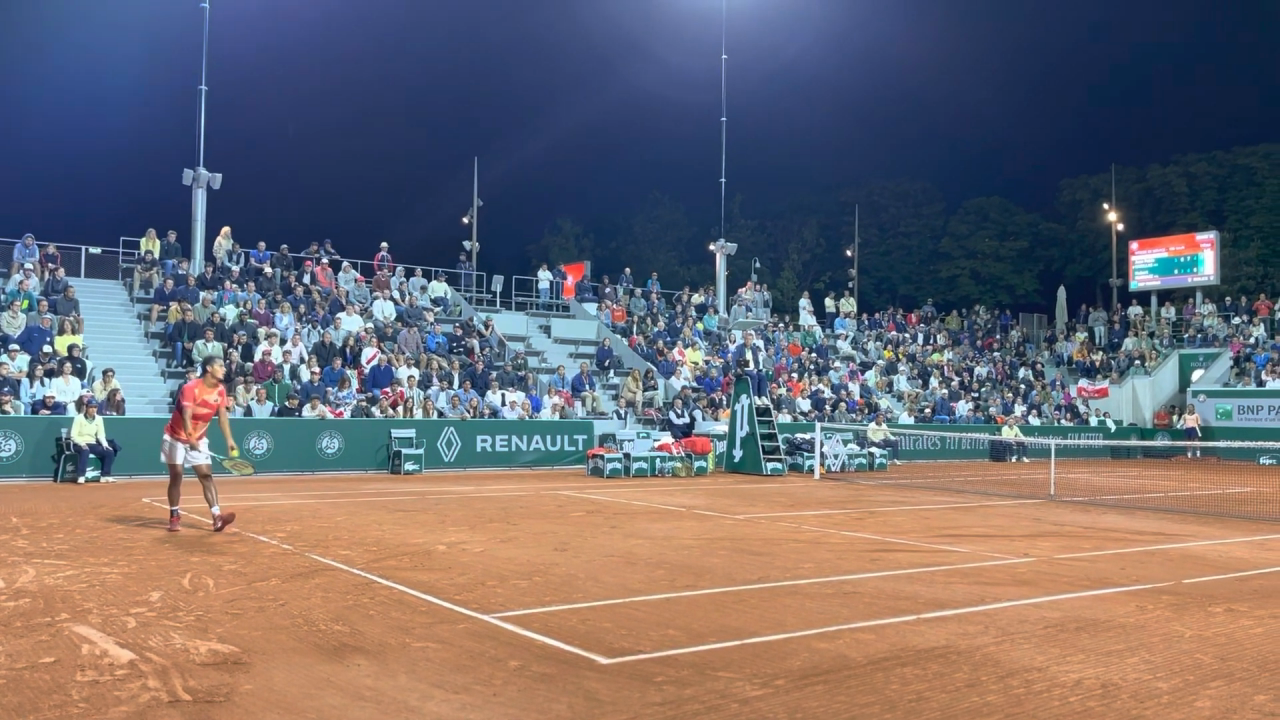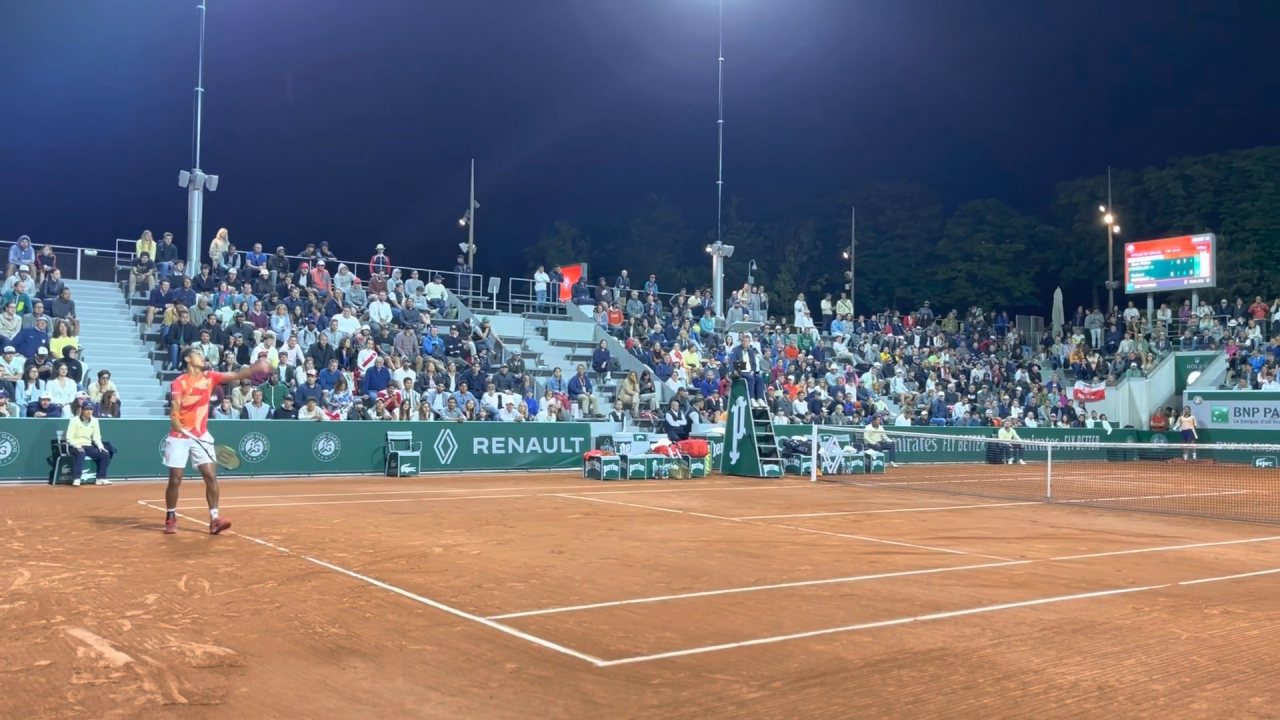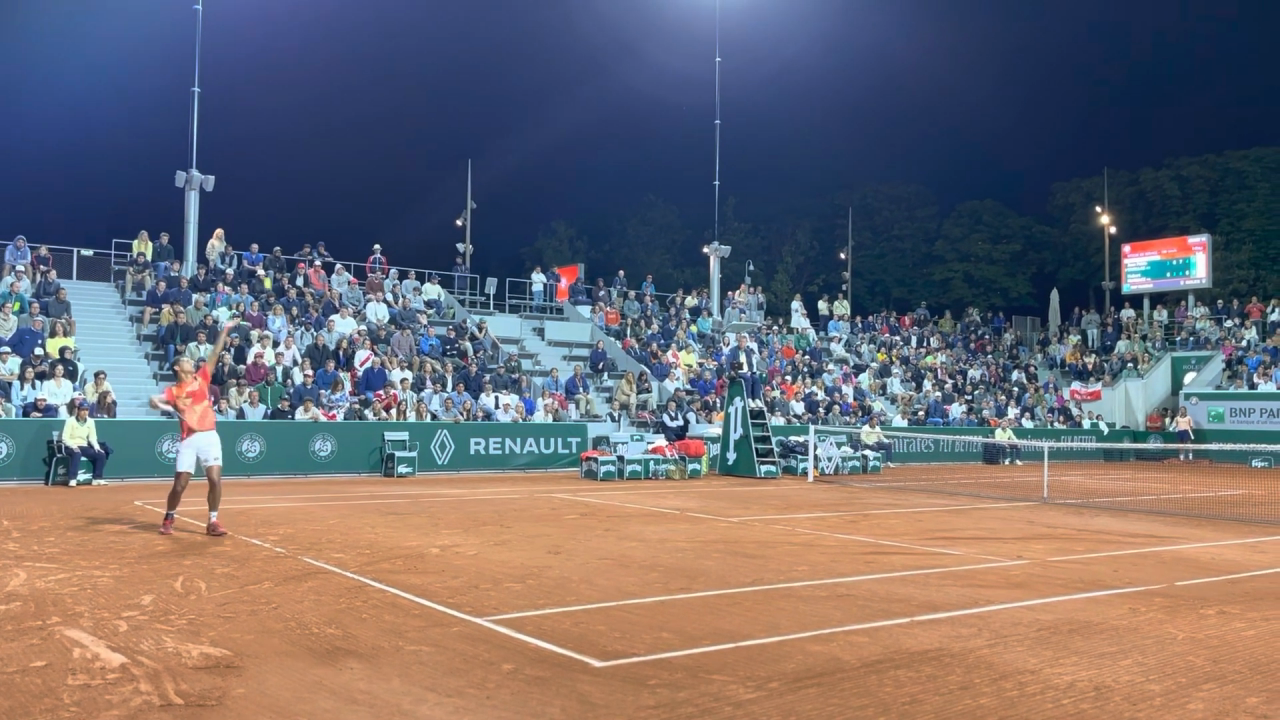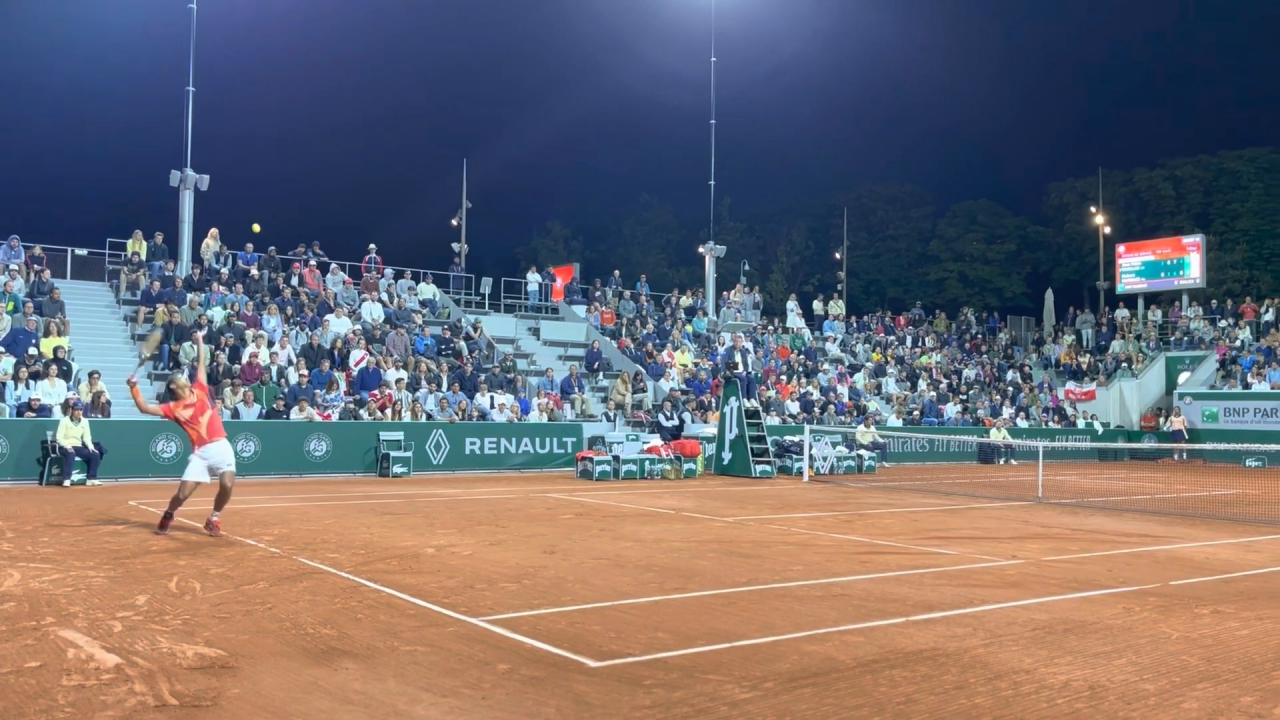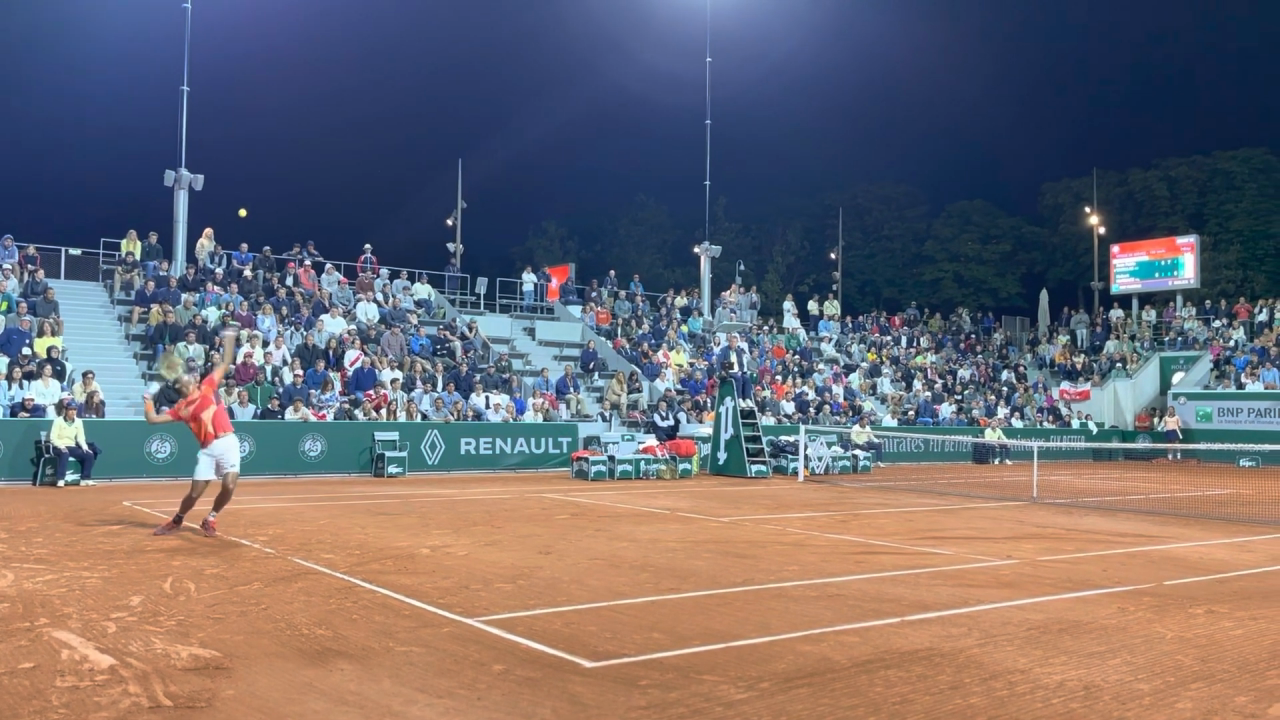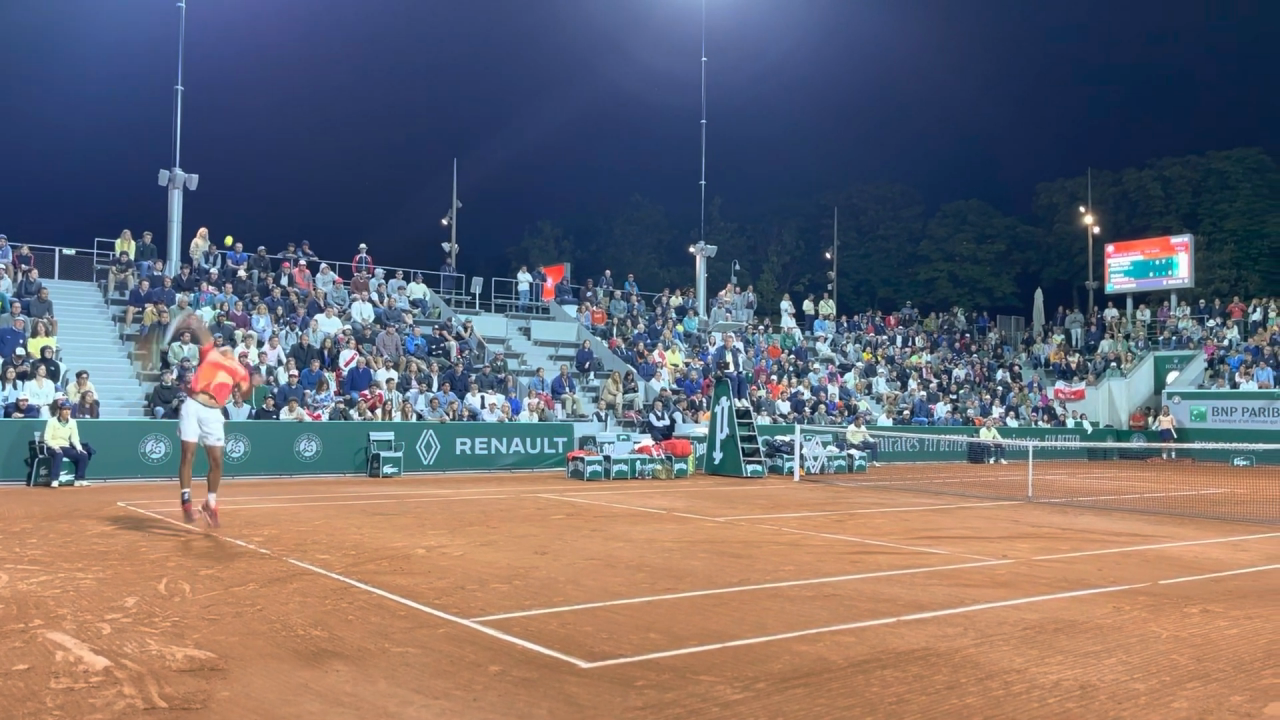
dt=0.2s
person 1, frame 1
left shoulder: (220, 390)
right shoulder: (190, 388)
left elbow: (223, 417)
right elbow: (185, 415)
left wrist: (229, 440)
right wrist: (189, 438)
left hip: (198, 440)
right hip: (177, 438)
left knee: (207, 476)
right knee: (176, 477)
left ankle: (217, 515)
right ankle: (174, 517)
person 1, frame 2
left shoulder: (209, 377)
right shoulder: (179, 382)
left elbow: (235, 376)
right elbow: (175, 405)
left wrist: (256, 368)
right wrist: (178, 425)
left hip: (202, 437)
right hip: (180, 438)
left knee: (211, 476)
right knee: (175, 480)
left ankle: (216, 520)
right ankle: (170, 519)
person 1, frame 3
left shoulder: (201, 378)
right shoulder: (173, 392)
left elbow: (214, 354)
right elbow: (158, 401)
left wrist: (224, 332)
right wrist: (156, 403)
left hip: (209, 437)
right hip: (189, 441)
left knee: (215, 480)
right knee: (180, 484)
left ankle: (213, 523)
right ankle: (168, 519)
person 1, frame 4
left shoulder: (200, 391)
right shoulder: (173, 408)
left elbow: (201, 362)
right elbow: (145, 407)
left wrist: (199, 340)
right wrist: (134, 387)
left hip: (221, 447)
right hip: (200, 453)
left knee: (227, 486)
right knee: (183, 493)
left ankle: (213, 520)
right ankle: (166, 519)
person 1, frame 5
left shoulder: (208, 388)
right shoulder: (180, 408)
left elbow: (223, 364)
right elbow: (154, 419)
left wrist: (228, 339)
right wrist: (147, 400)
left hip: (227, 445)
right hip: (208, 450)
left knee: (229, 487)
right knee: (195, 493)
left ankle: (210, 520)
right ankle: (176, 521)
person 1, frame 6
left shoulder: (239, 371)
right shoulder: (209, 354)
left elbow: (246, 391)
right elbow: (200, 333)
left hip: (214, 412)
right hip: (194, 407)
left knee: (216, 461)
right knee: (188, 457)
left ankle: (211, 505)
right ankle: (186, 501)
